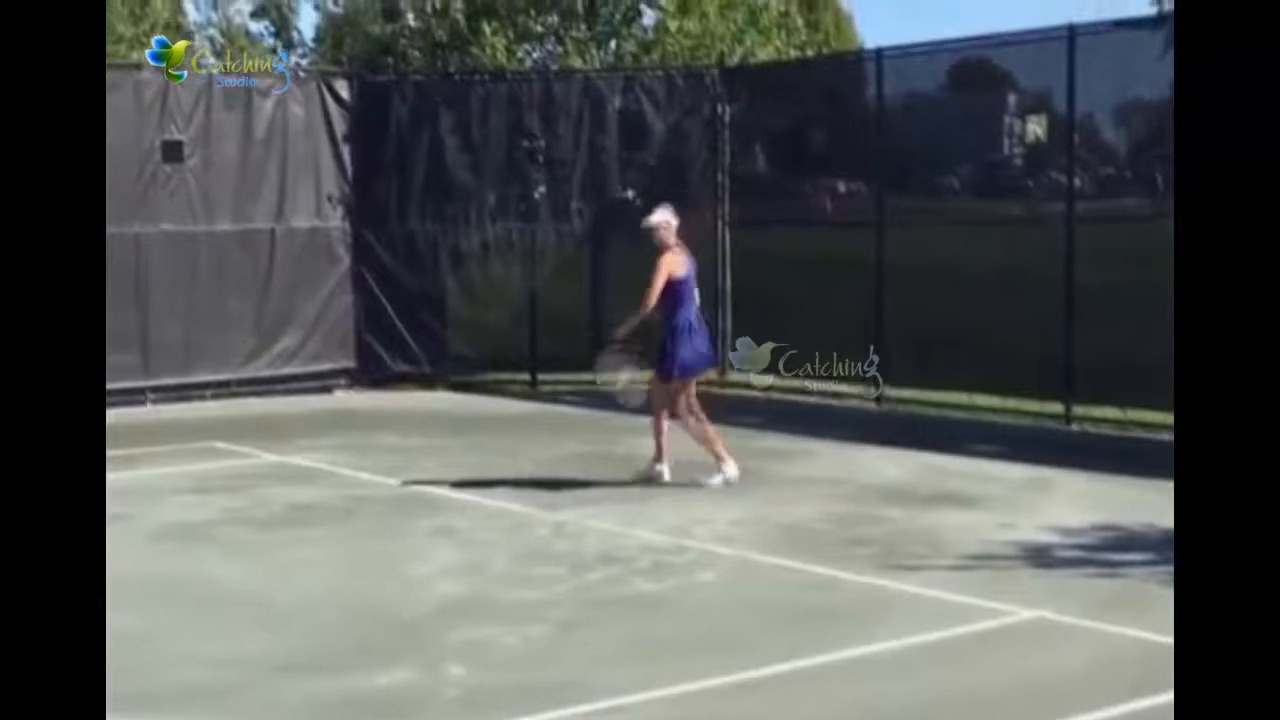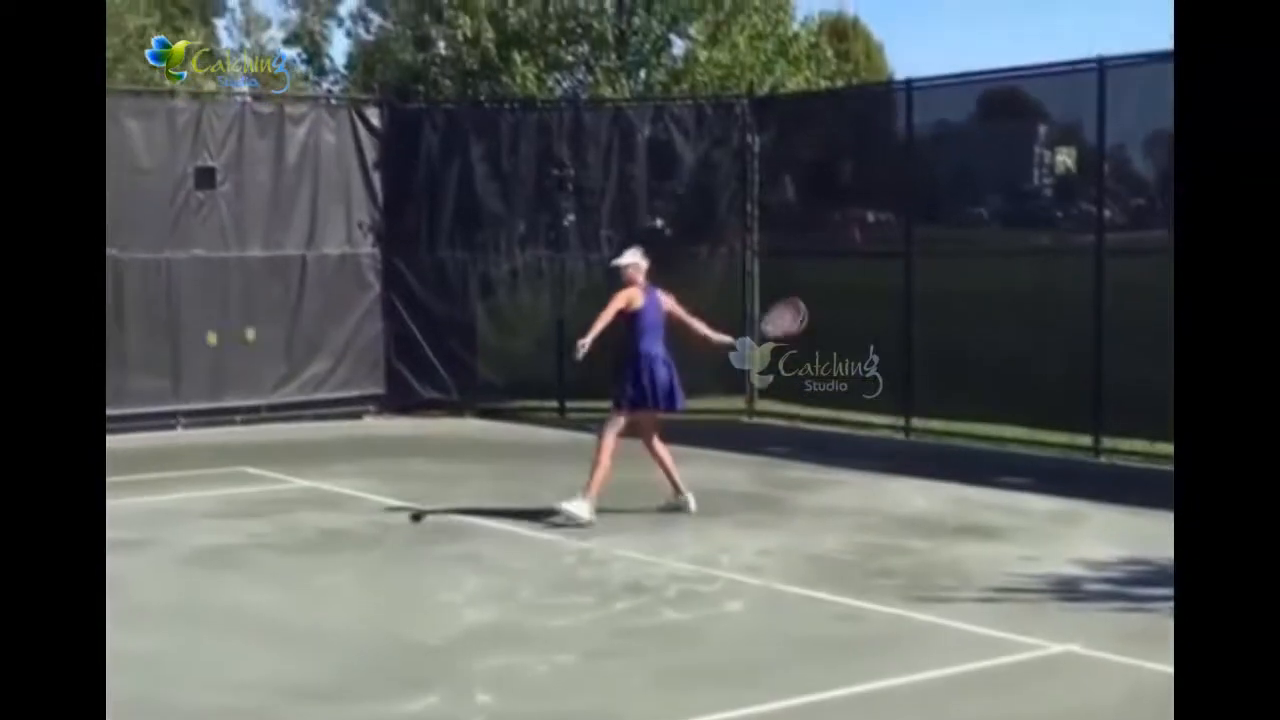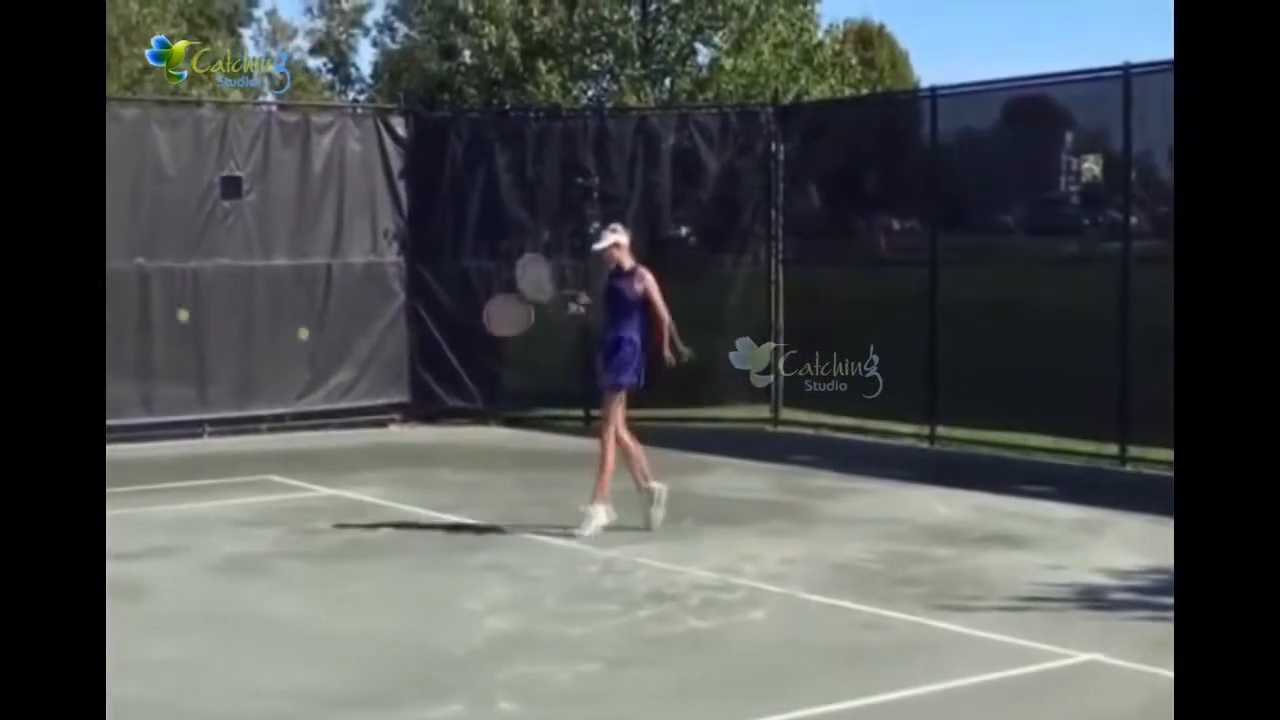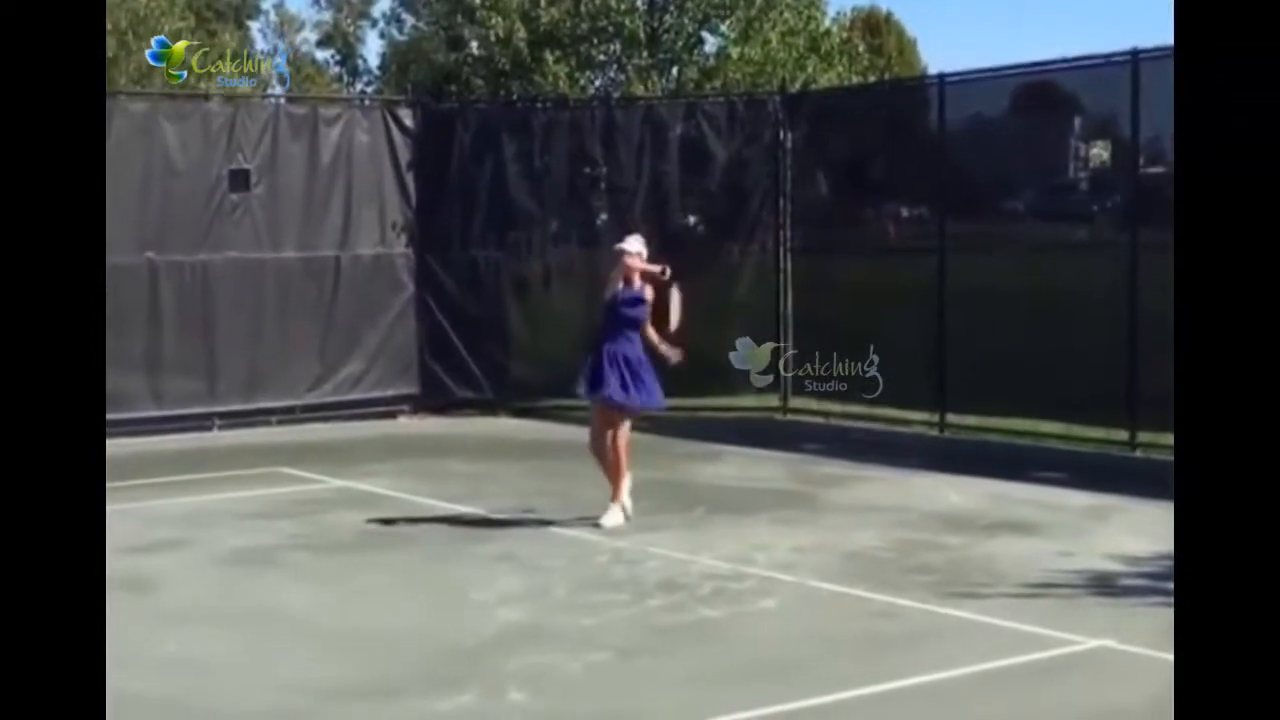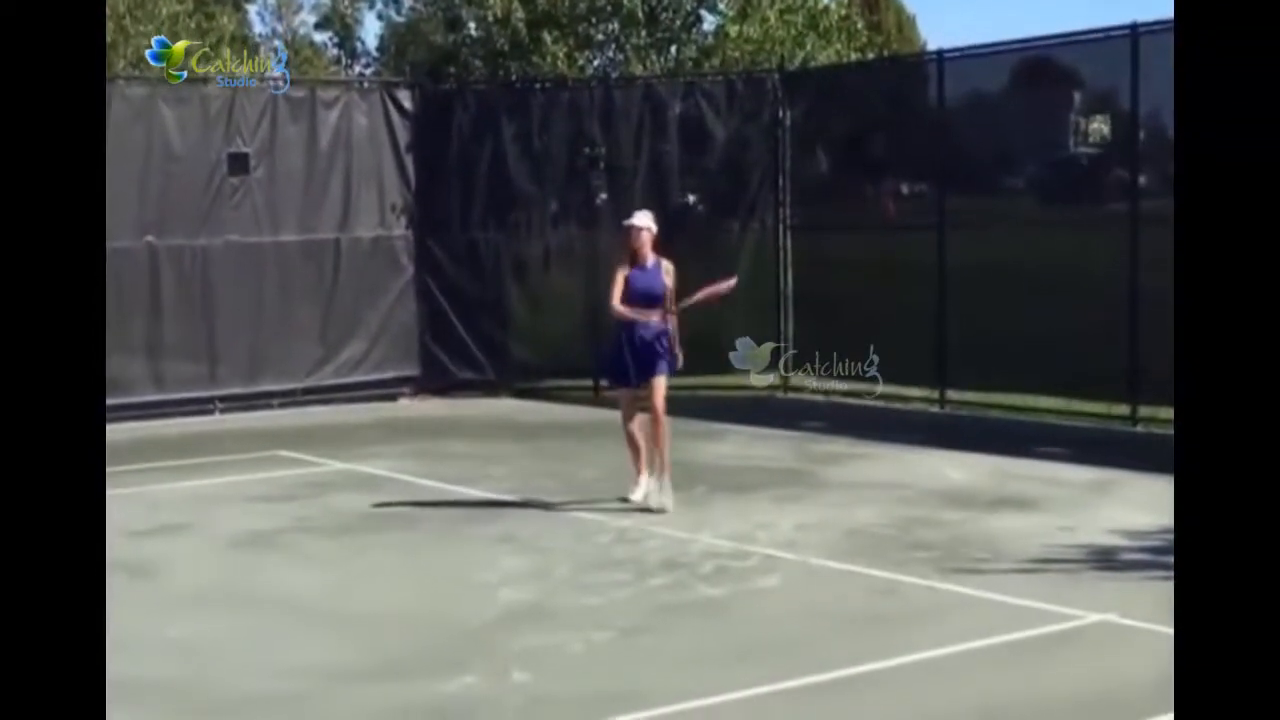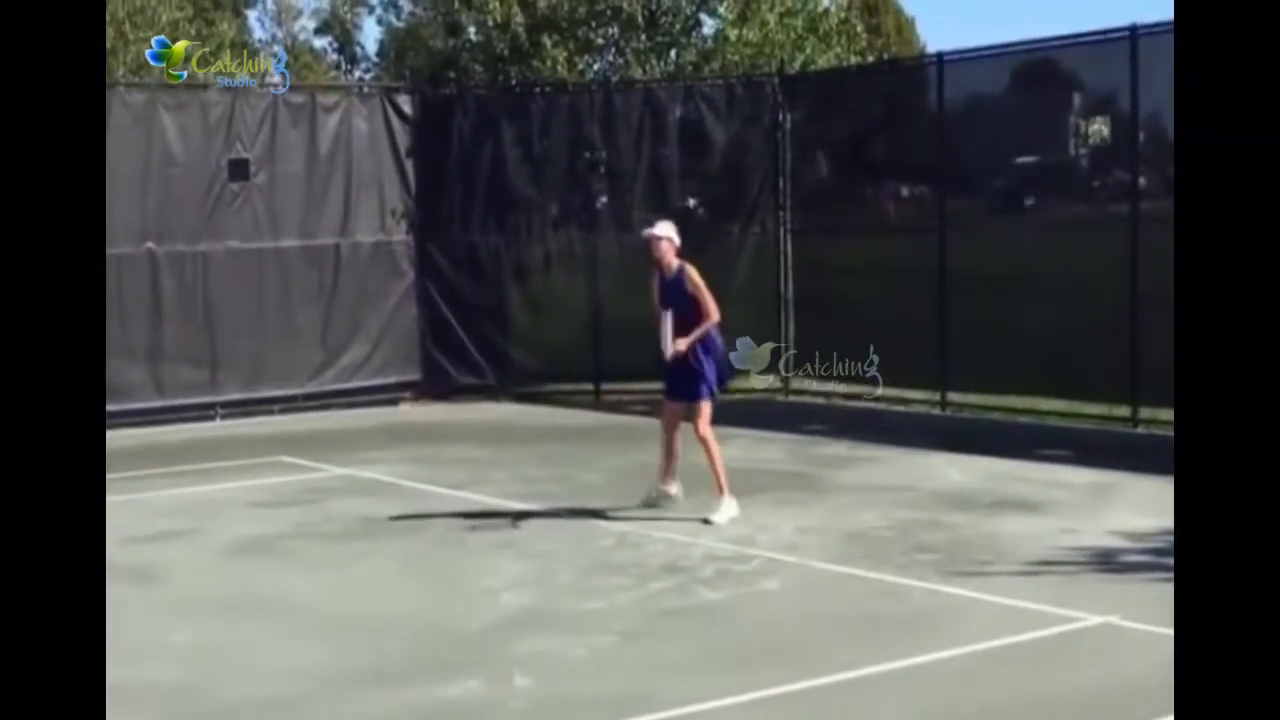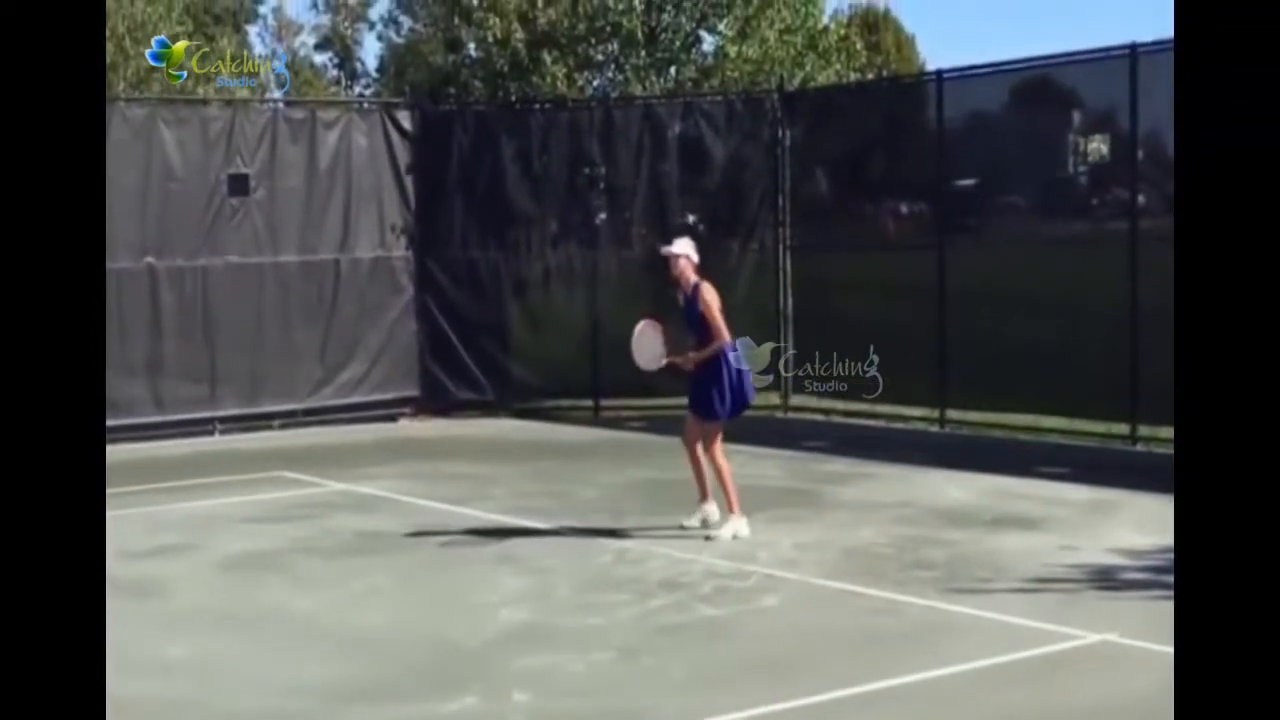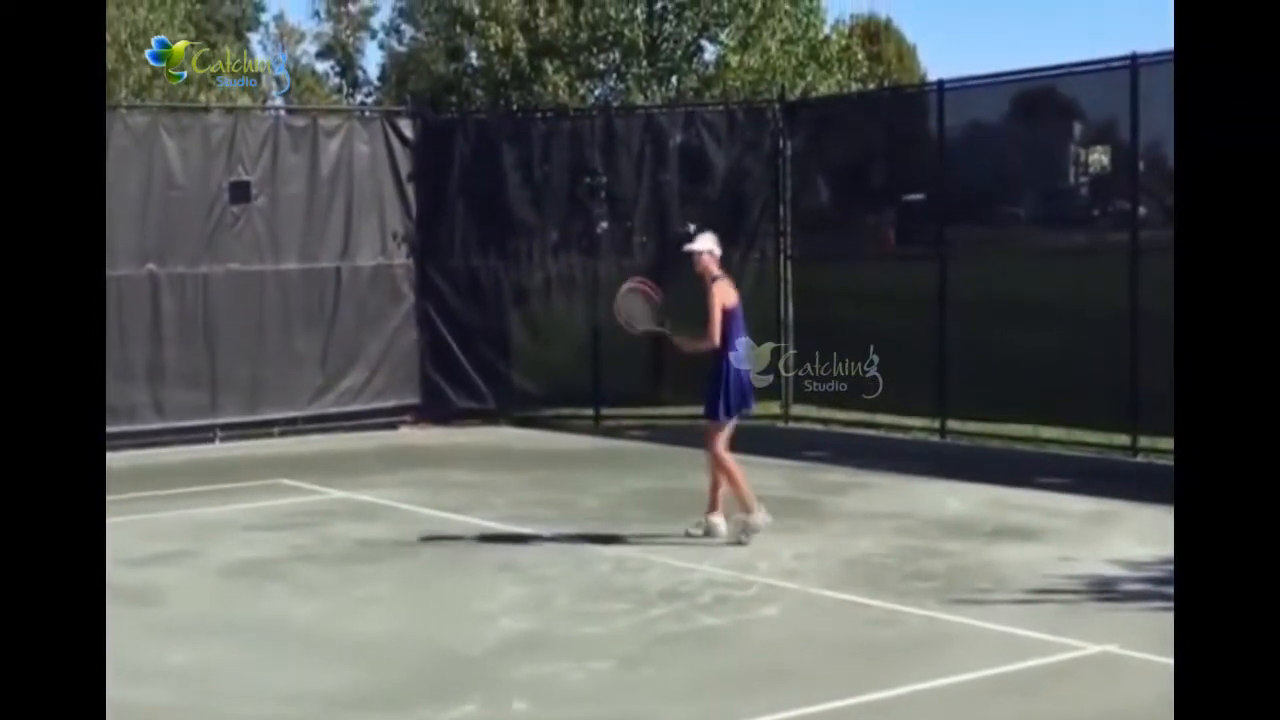
dt=0.4s
person 1, frame 1
left shoulder: (667, 259)
right shoulder: (684, 254)
left elbow: (650, 303)
left wrist: (627, 326)
left hip: (681, 332)
right hip: (688, 329)
left knee: (684, 410)
right knee: (657, 395)
left ankle: (725, 464)
right ankle: (659, 463)
person 1, frame 2
left shoulder: (627, 294)
right shoulder: (660, 296)
left elbow: (607, 314)
right elbow: (689, 320)
left wrist: (587, 339)
right wrist: (717, 337)
left hip: (641, 366)
right hip: (661, 365)
left knee: (610, 433)
right knee: (649, 435)
left ankle: (586, 502)
right ankle: (681, 495)
person 1, frame 3
left shoulder: (642, 276)
right shoulder: (612, 274)
left elbow: (663, 314)
left wrist: (671, 345)
left hip: (626, 351)
right hip: (609, 350)
left knee: (609, 429)
right knee: (617, 430)
left ankle: (600, 506)
right ankle: (648, 486)
person 1, frame 4
left shoulder: (648, 292)
right shoulder: (616, 281)
right elbow: (625, 265)
left wrist: (662, 348)
right wrist: (657, 270)
left hip: (632, 362)
right hip: (606, 360)
left knee: (618, 440)
right knee: (598, 441)
left ankle: (618, 505)
right ankle: (621, 484)
person 1, frame 5
left shoulder: (666, 267)
right shoulder: (623, 267)
left elbow: (670, 310)
right elbow: (614, 307)
left wrist: (675, 343)
right wrist: (644, 316)
left hip: (656, 343)
right hip: (628, 343)
left knee: (657, 409)
right knee: (629, 419)
left ankle: (662, 479)
right ankle: (643, 477)
person 1, frame 6
left shoulder: (689, 274)
right shoulder: (657, 279)
left elbow: (713, 316)
left wrist: (688, 341)
right wrist: (669, 344)
left hip: (702, 353)
right hip: (678, 357)
left knee: (702, 430)
right knee: (669, 425)
left ankle: (727, 500)
right ankle: (668, 484)
person 1, frame 7
left shoulder: (704, 291)
right shoulder: (683, 293)
left elbow: (724, 339)
left wrist: (695, 358)
right wrist: (686, 358)
left hip: (721, 370)
right hip: (705, 370)
left knee: (712, 448)
right knee: (689, 439)
left ankle: (737, 519)
right ankle: (707, 506)
person 1, frame 8
left shoulder: (718, 288)
right shoulder: (718, 285)
left elbow: (715, 340)
left wrist: (690, 345)
right wrist: (693, 342)
left hip: (731, 367)
right hip: (728, 367)
left knee: (717, 448)
right knee: (716, 446)
left ankle: (753, 511)
right ankle: (714, 517)
